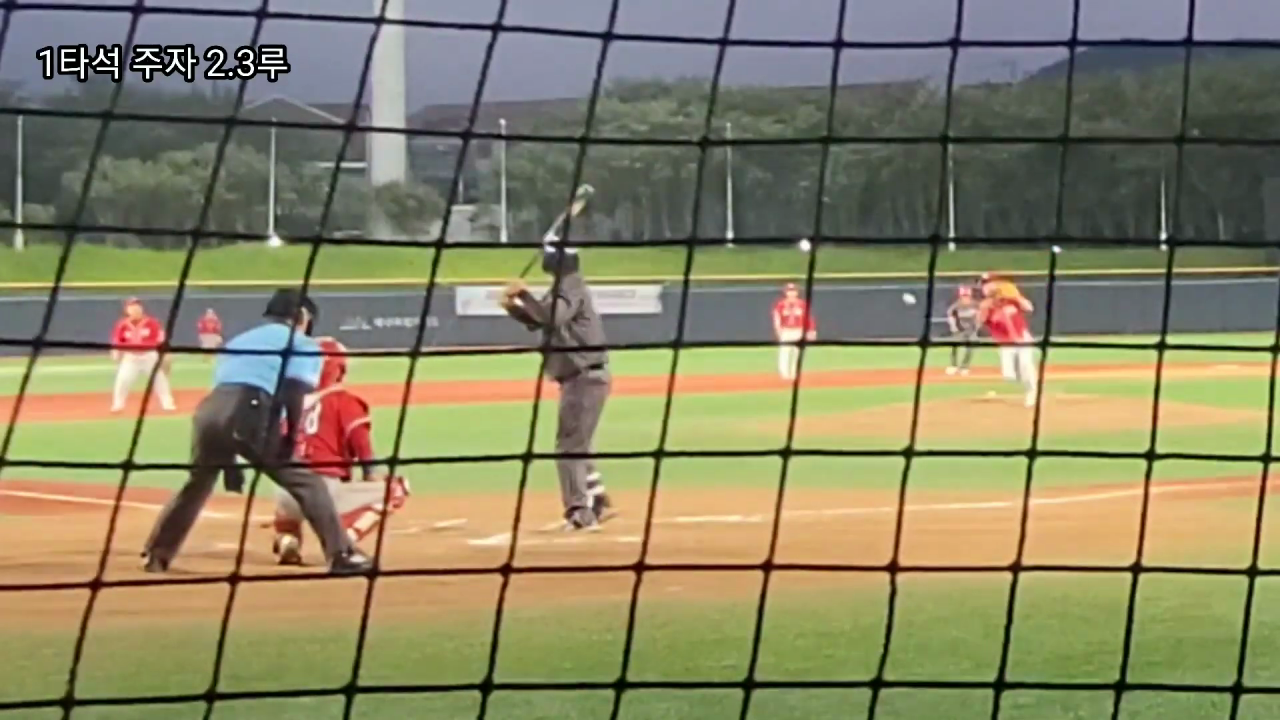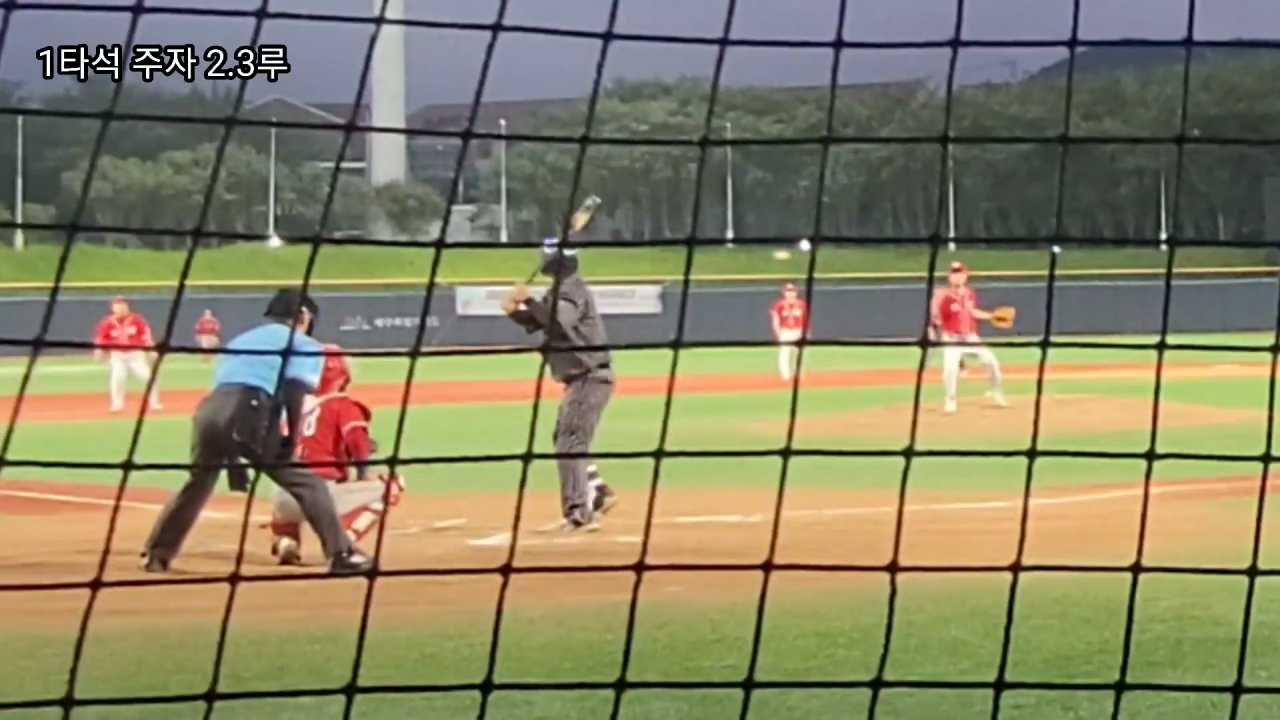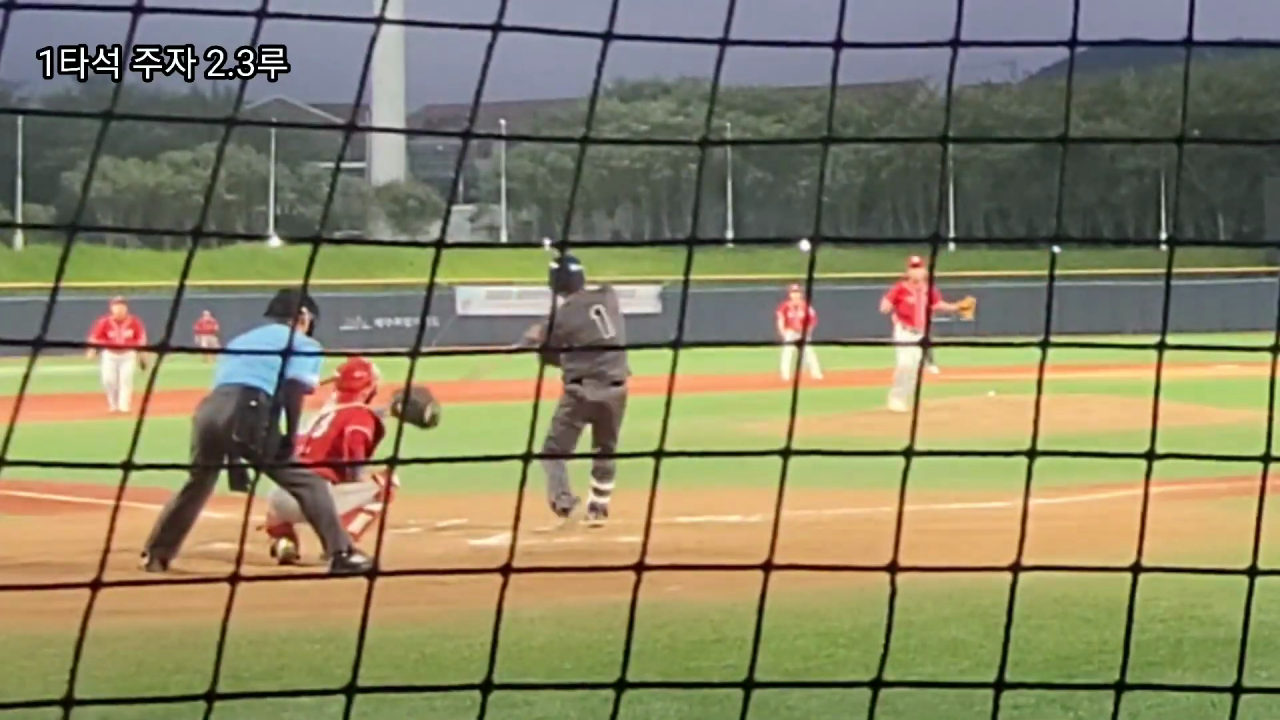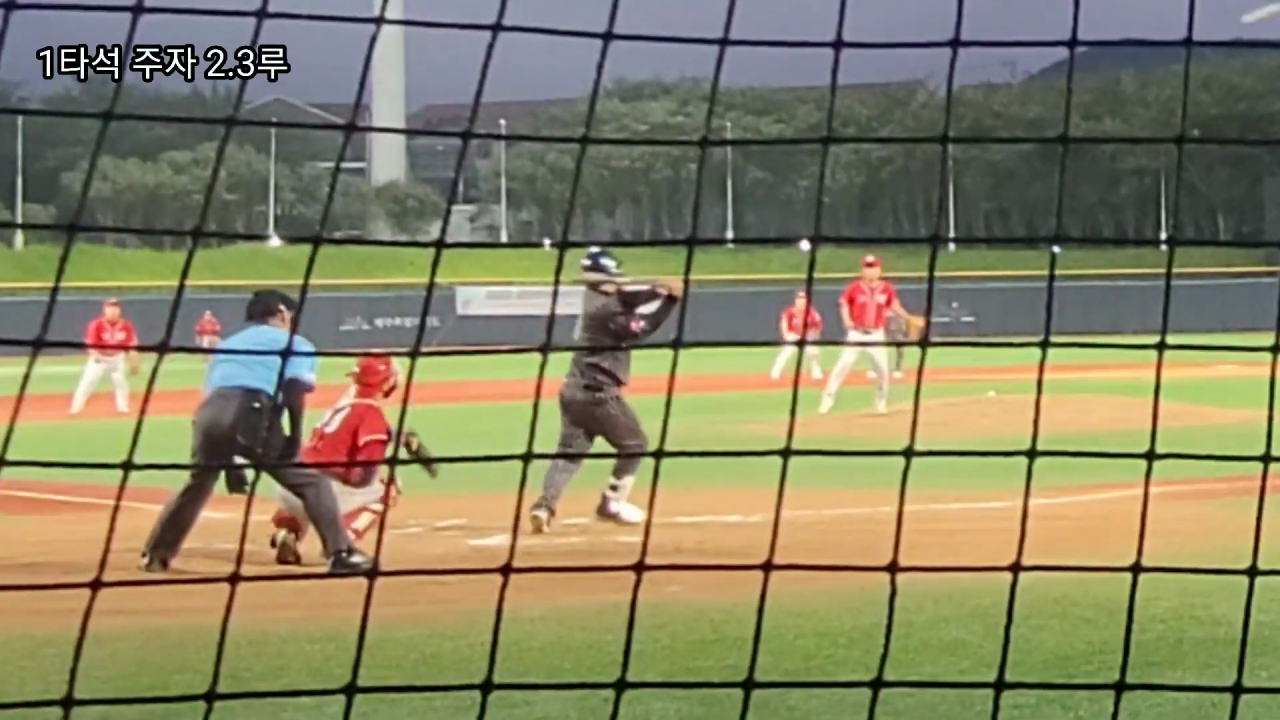
dt=0.3s
person 1, frame 1
left shoulder: (238, 340)
right shoulder: (301, 343)
right elbow: (294, 387)
left wrist: (229, 460)
right wrist: (292, 433)
left hip: (210, 410)
right hip: (250, 412)
left knee: (197, 484)
right knee: (306, 482)
left ankle: (156, 554)
right ankle: (341, 554)
person 1, frame 2
left shoulder: (239, 340)
right shoulder: (303, 343)
right elbow: (294, 387)
left wrist: (233, 458)
right wrist: (293, 434)
left hip: (211, 410)
right hip: (250, 413)
left knee: (197, 485)
right knee: (307, 483)
left ankle: (155, 555)
right ankle: (341, 554)
person 1, frame 3
left shoulder: (240, 340)
right shoulder: (304, 344)
right elbow: (293, 388)
left wrist: (234, 458)
right wrist: (291, 435)
left hip: (210, 411)
right hip: (249, 413)
left knee: (197, 485)
right knee: (308, 483)
left ankle: (155, 555)
right ankle: (342, 554)
person 1, frame 4
left shoulder: (226, 344)
right shoulder: (294, 343)
right elbow: (294, 390)
left wrist: (228, 460)
right wrist: (295, 435)
left hip: (210, 414)
right hip: (252, 415)
left knee: (197, 486)
right knee: (311, 482)
left ankle: (155, 555)
right ankle: (342, 553)
person 2, frame 1
left shoulder: (571, 289)
right shoulder: (564, 288)
left elbow: (550, 318)
right elbow: (536, 320)
left wrist: (523, 294)
right wrist: (513, 305)
left hip: (584, 378)
right hip: (585, 377)
left knee: (569, 447)
right knee: (574, 444)
left ankle: (580, 515)
right ankle: (598, 501)
person 2, frame 2
left shoulder: (573, 291)
right shoulder: (558, 291)
left elbow: (559, 322)
right elbow: (536, 322)
left wrist: (529, 301)
right wrist: (516, 310)
left hip: (590, 378)
right hip: (583, 378)
left knee: (570, 445)
right knee: (566, 440)
left ankle: (579, 513)
right ankle: (599, 493)
person 2, frame 3
left shoulder: (559, 312)
right shoulder: (607, 296)
left elbow: (548, 357)
left wrist: (537, 338)
left hip: (579, 391)
right hip: (614, 390)
left knee: (554, 452)
right knee: (604, 453)
left ankle: (566, 506)
right ankle: (598, 509)
person 2, frame 4
left shoulder: (603, 296)
right shoulder: (605, 306)
left elbow: (627, 299)
right elbow: (638, 331)
left wrist: (661, 290)
right wrist: (671, 297)
left hip: (574, 391)
right hip: (599, 394)
left knee: (568, 454)
right knee: (635, 446)
left ankle: (543, 506)
right ankle: (612, 504)
person 3, frame 1
right shoulder: (343, 400)
right elbow: (360, 439)
right wrist: (371, 475)
left hip: (289, 497)
right hip: (326, 492)
right knee: (394, 489)
left ankle: (287, 539)
person 3, frame 2
right shoulder: (344, 405)
right elbow: (357, 441)
right wrist: (365, 476)
left hip: (284, 499)
right knee: (390, 486)
left ankle: (285, 541)
person 3, frame 3
left shoulder: (331, 407)
right shoulder: (361, 414)
right elbow: (355, 447)
right wrist: (360, 479)
left hip: (281, 496)
right knee: (384, 483)
left ankle: (284, 541)
person 3, frame 4
left shoulder: (347, 401)
right shoulder: (372, 413)
right elbow: (367, 471)
left wrist: (405, 438)
left hip: (292, 488)
right knee: (388, 487)
left ankle: (287, 534)
